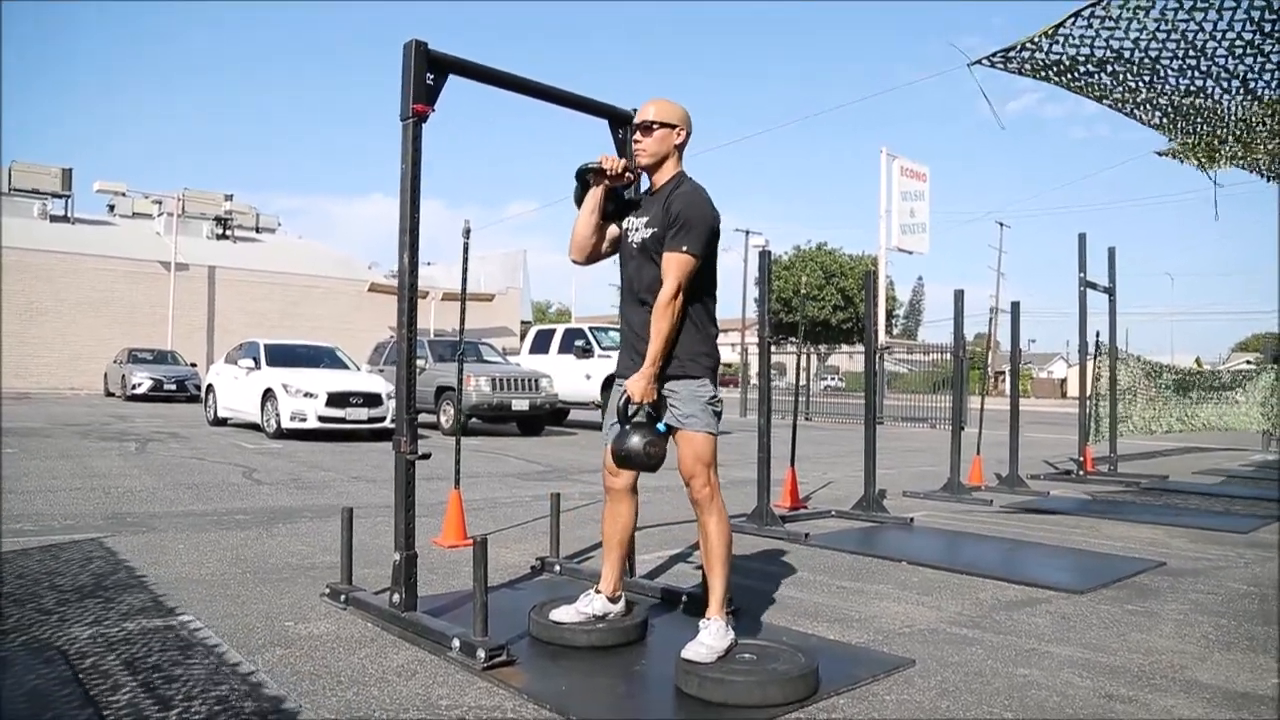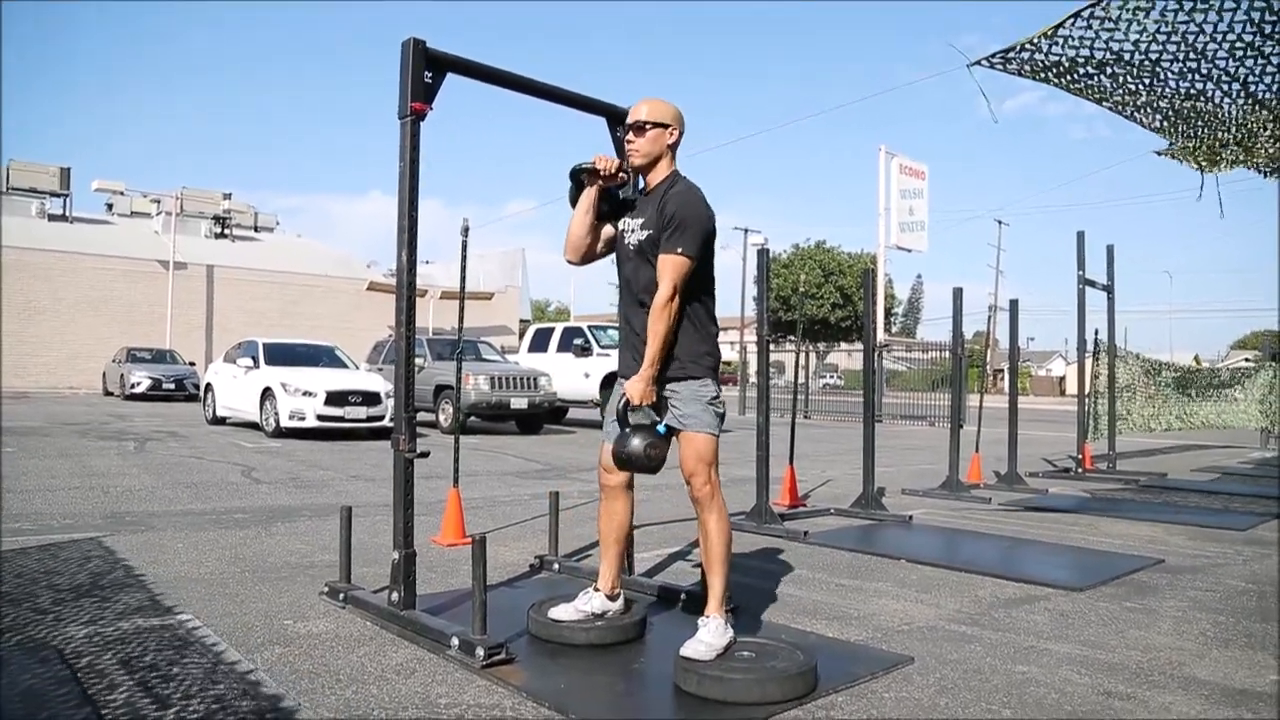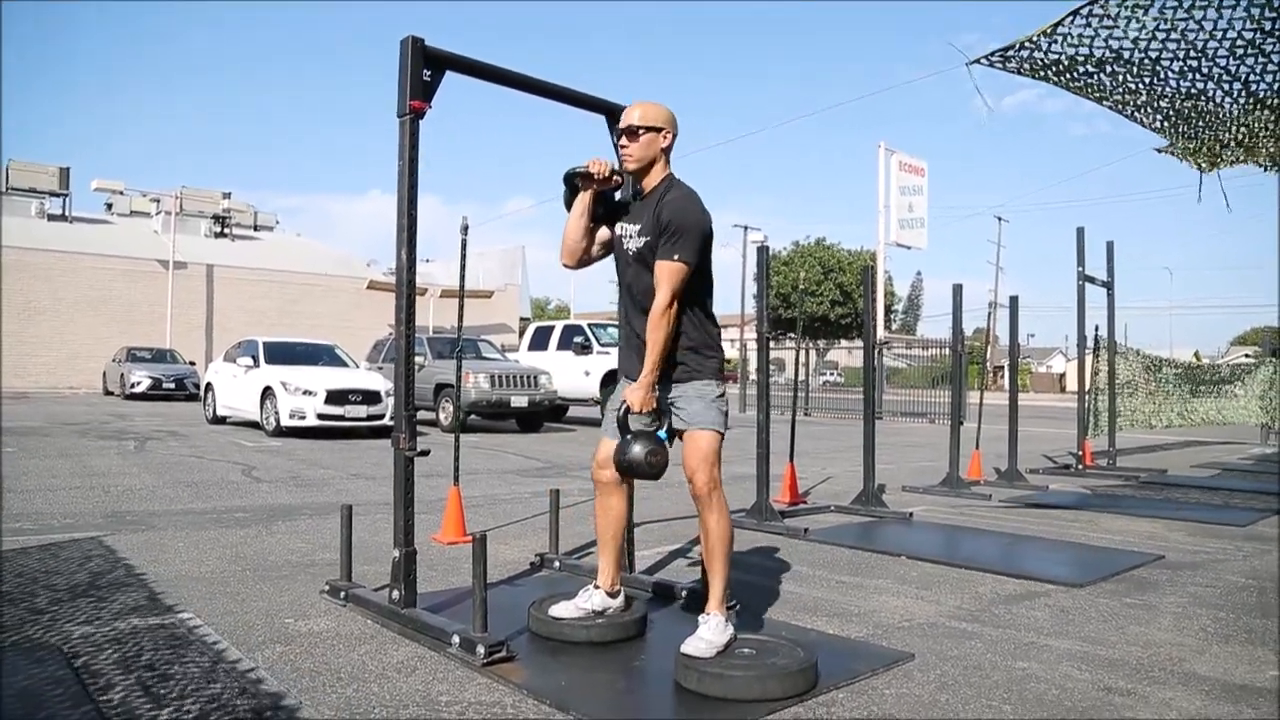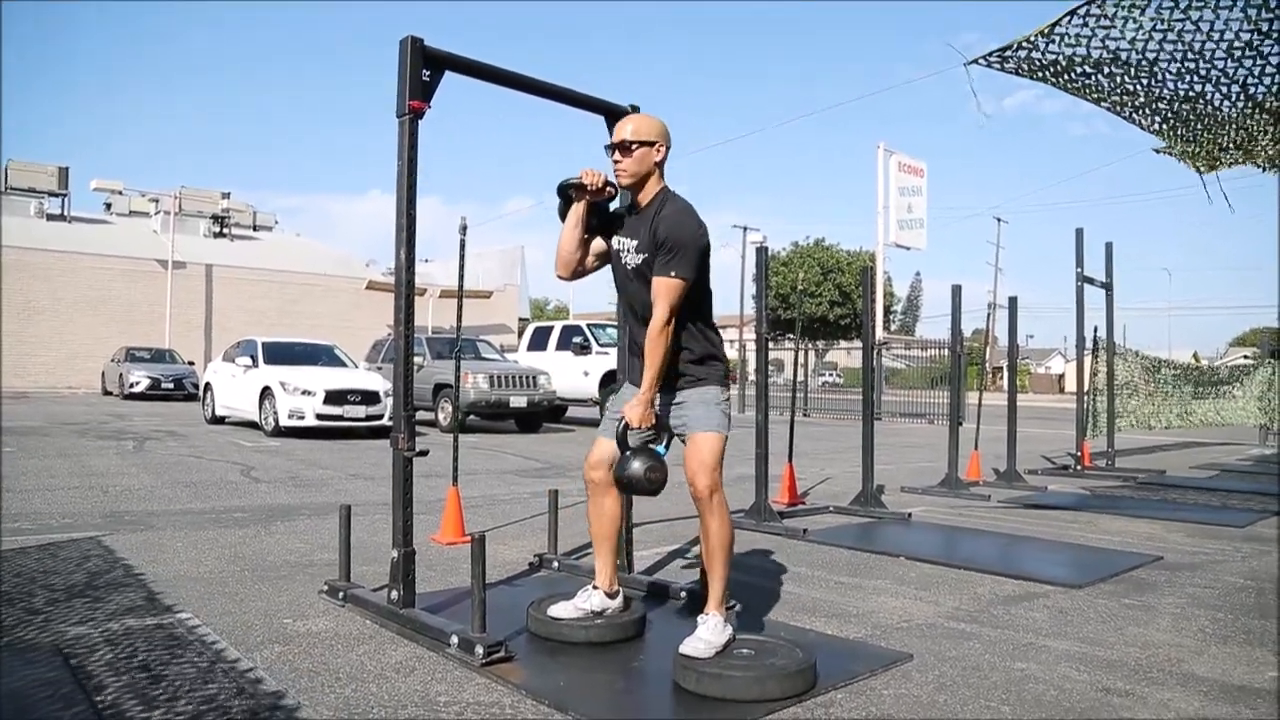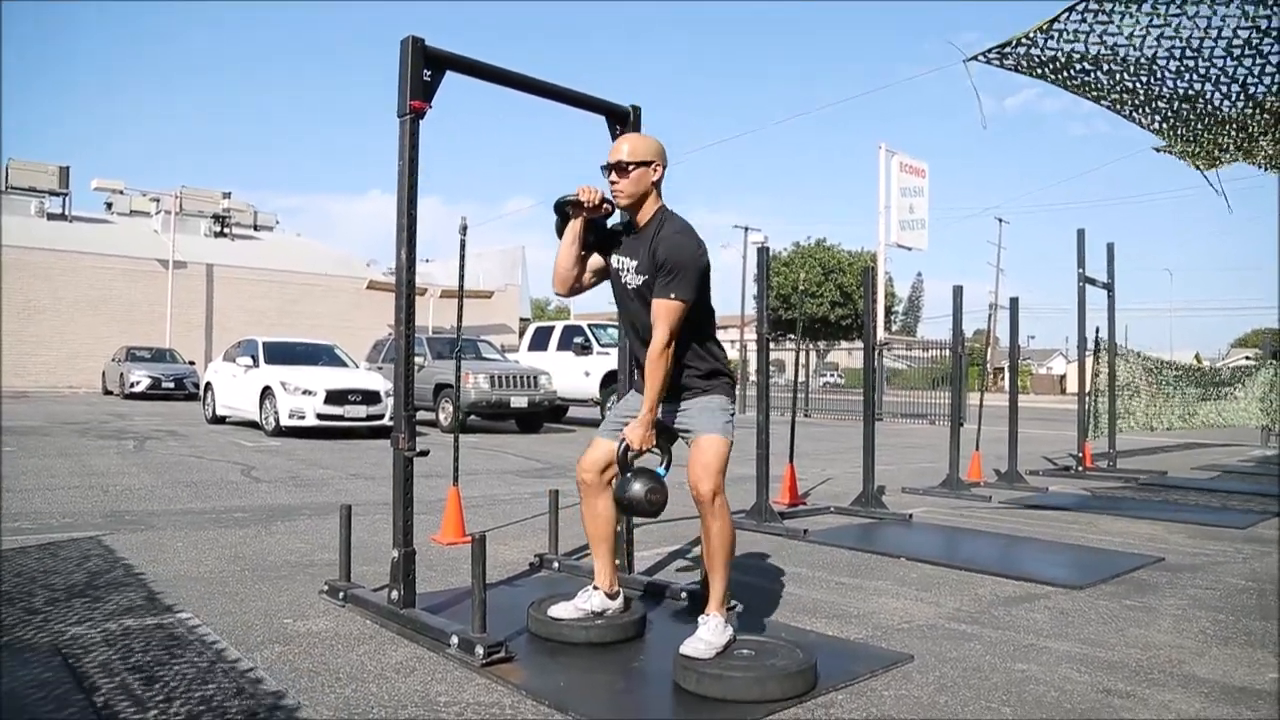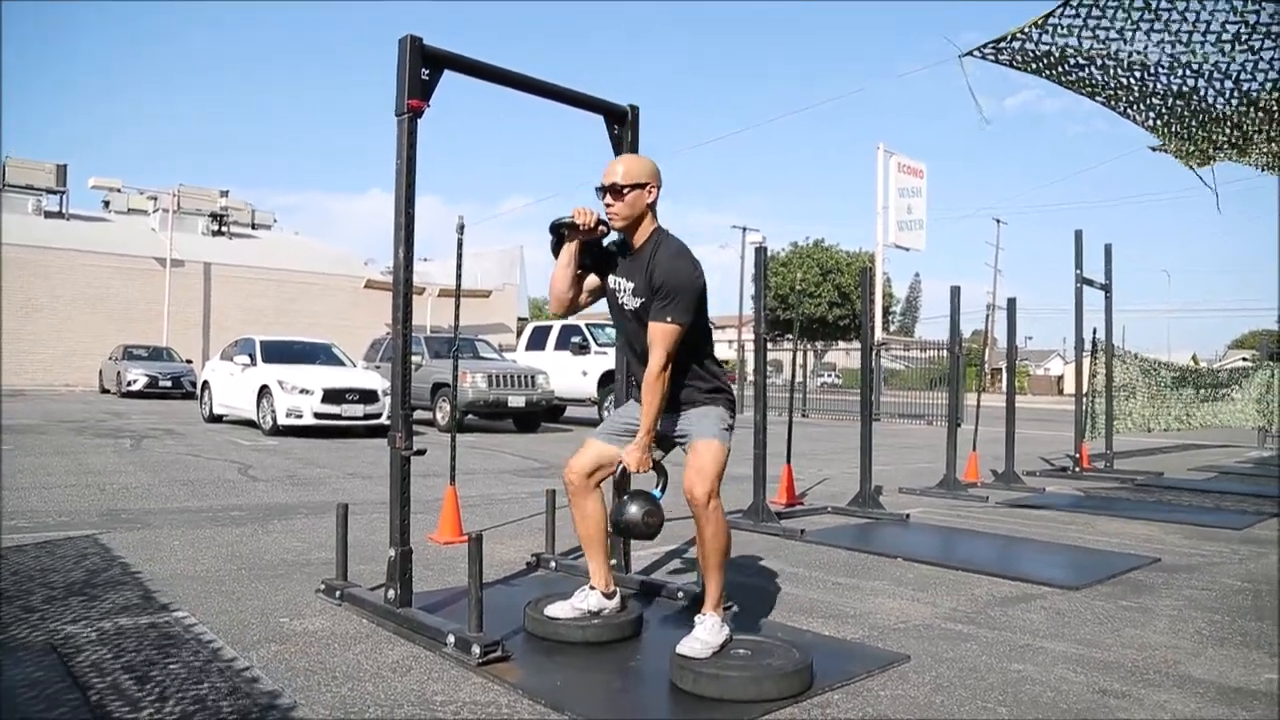
dt=0.1s
person 1, frame 1
left shoulder: (689, 202)
right shoulder: (635, 206)
left elbow: (671, 293)
right elbow: (581, 252)
left wrist: (649, 373)
right wrist: (599, 189)
left hip: (684, 369)
right hip: (634, 366)
left knee: (701, 487)
right knee: (617, 478)
left ankle: (717, 620)
right ankle: (607, 595)
person 1, frame 2
left shoulder: (684, 202)
right shoulder: (629, 206)
left elbow: (667, 295)
right elbow: (576, 252)
left wrist: (648, 376)
right wrist: (593, 189)
left hip: (684, 369)
right hip: (634, 366)
left knee: (702, 485)
right knee: (612, 475)
left ankle: (716, 619)
right ankle: (606, 593)
person 1, frame 3
left shoulder: (681, 207)
right shoulder: (625, 209)
left elbow: (665, 302)
right elbow: (572, 256)
left wrist: (647, 385)
right wrist: (587, 194)
left hip: (691, 370)
right hip: (638, 367)
left knee: (703, 483)
right knee: (605, 470)
left ankle: (716, 616)
right ankle: (606, 590)
person 1, frame 4
left shoulder: (677, 221)
right shoulder: (620, 220)
left elbow: (663, 319)
right elbow: (567, 268)
left wrist: (645, 400)
right wrist: (581, 205)
left hip: (694, 377)
right hip: (640, 375)
left knee: (704, 485)
right knee: (598, 470)
left ankle: (715, 617)
right ankle: (604, 590)
person 1, frame 5
left shoulder: (676, 243)
right shoulder: (617, 238)
left elbow: (663, 341)
right elbow: (565, 284)
left wrist: (646, 420)
right wrist: (578, 221)
left hip: (701, 388)
right hip: (650, 385)
left knee: (705, 487)
right knee: (590, 471)
left ankle: (716, 617)
right ankle: (605, 591)
person 1, frame 6
left shoulder: (673, 264)
right shoulder: (613, 257)
left elbow: (661, 363)
right elbow: (561, 304)
left wrist: (644, 442)
right wrist: (574, 243)
left hip: (700, 401)
right hip: (648, 400)
left knee: (700, 491)
right knee: (579, 473)
left ankle: (713, 617)
right ankle: (602, 590)
